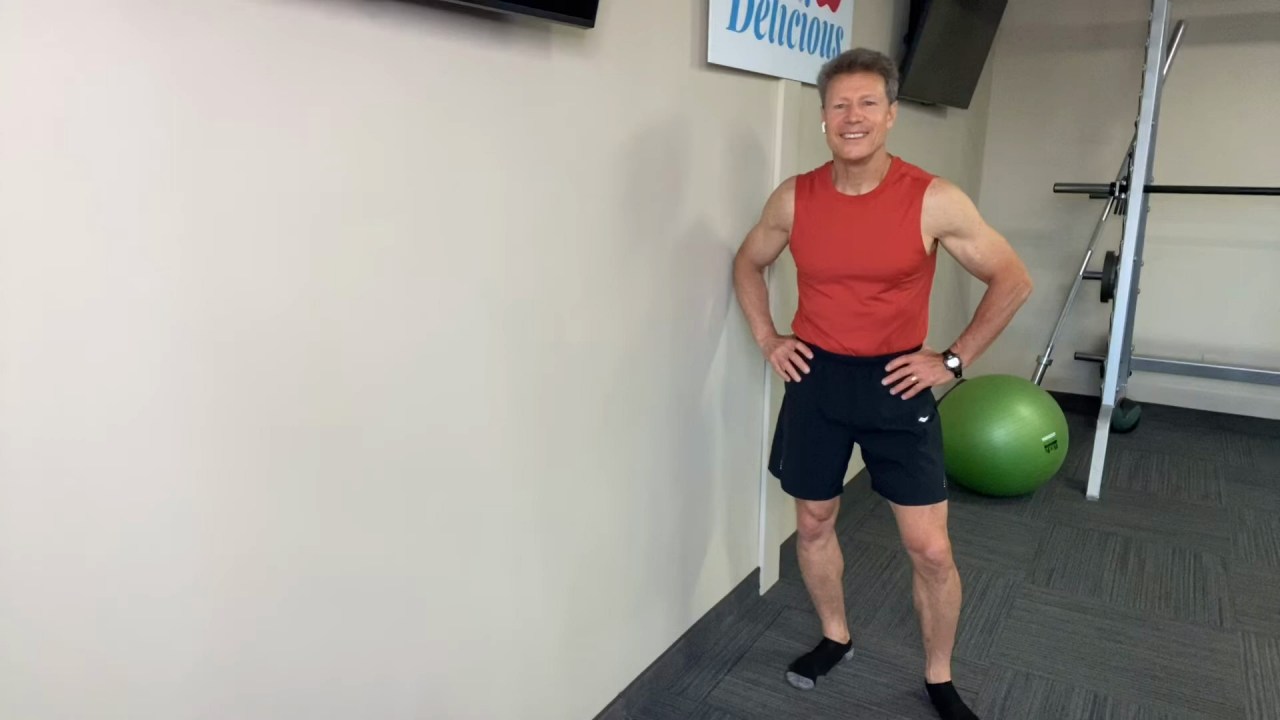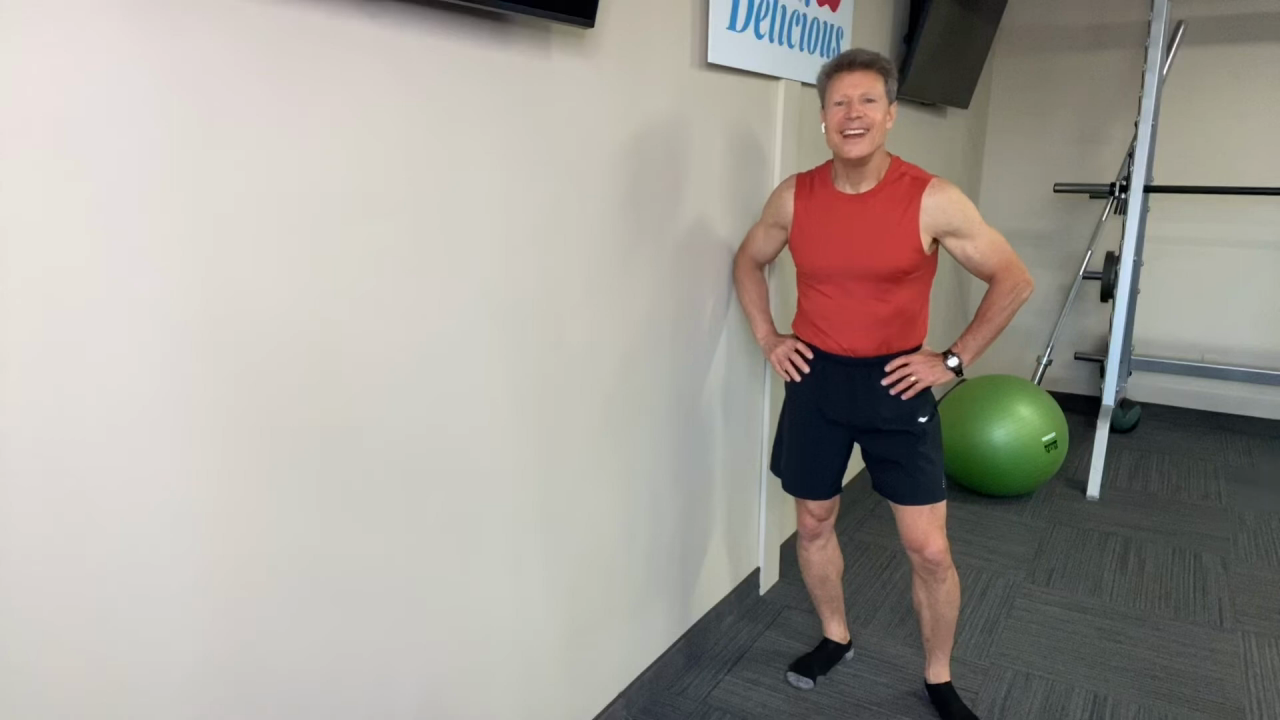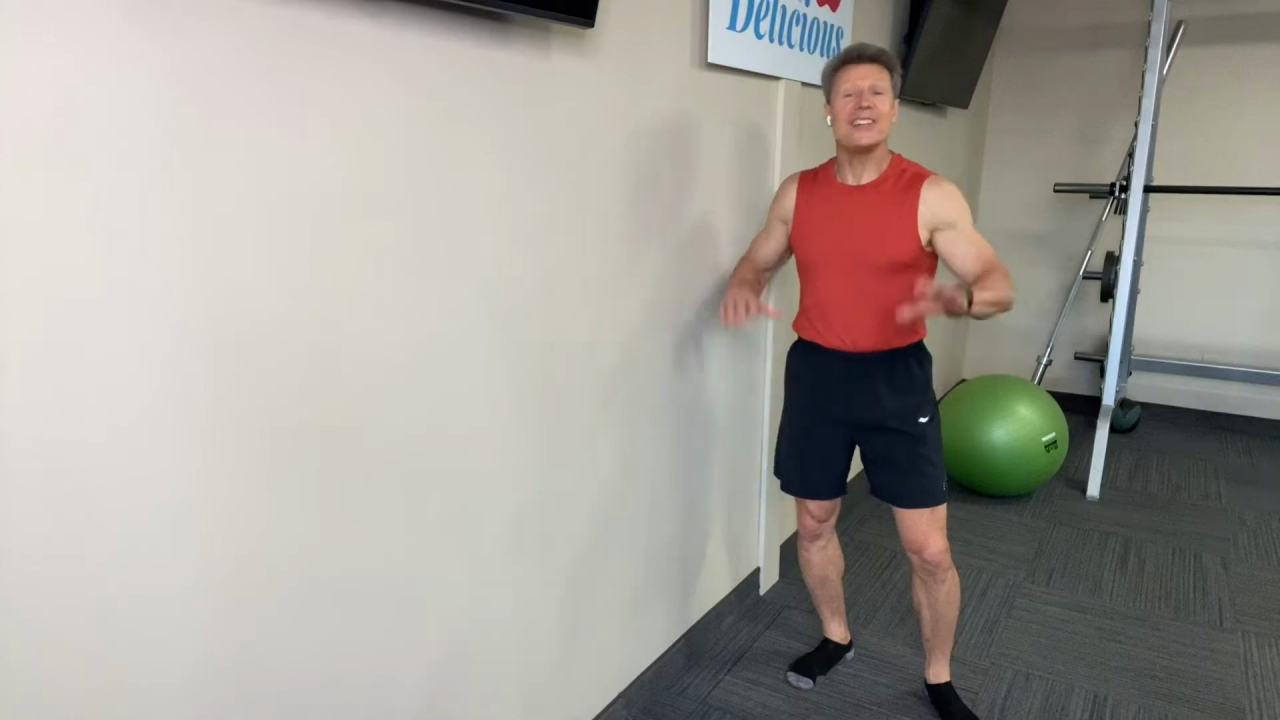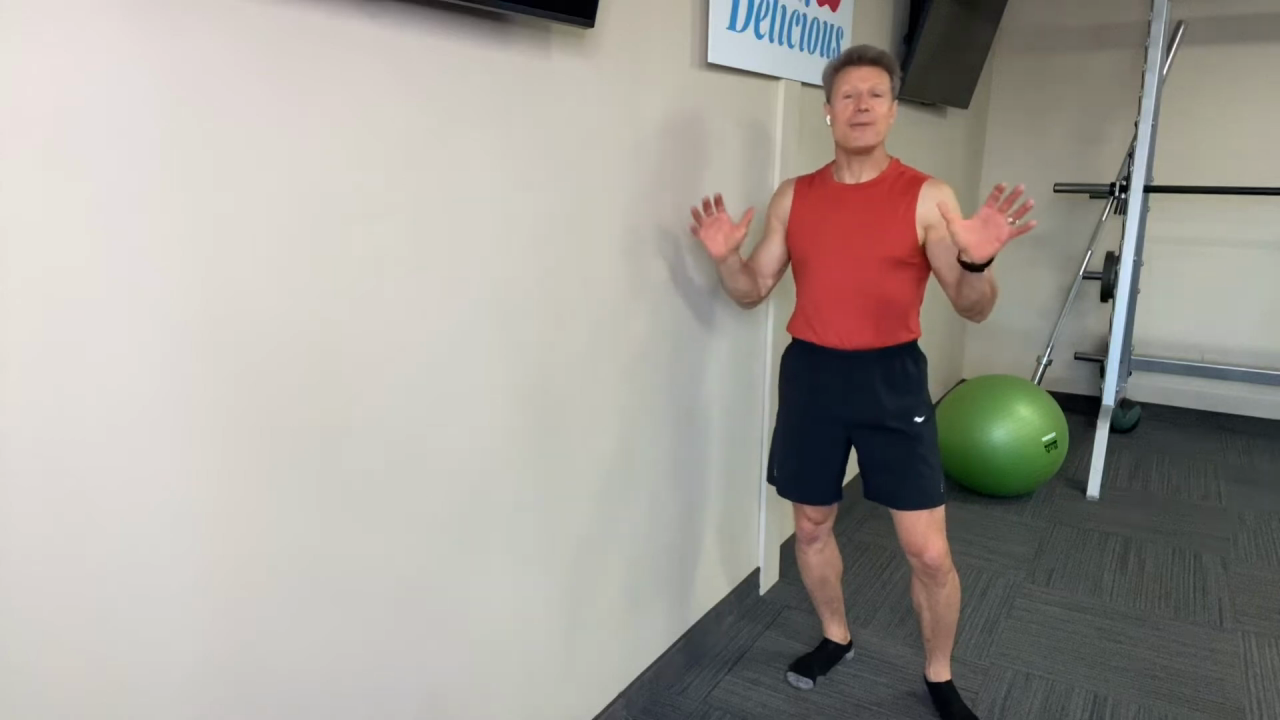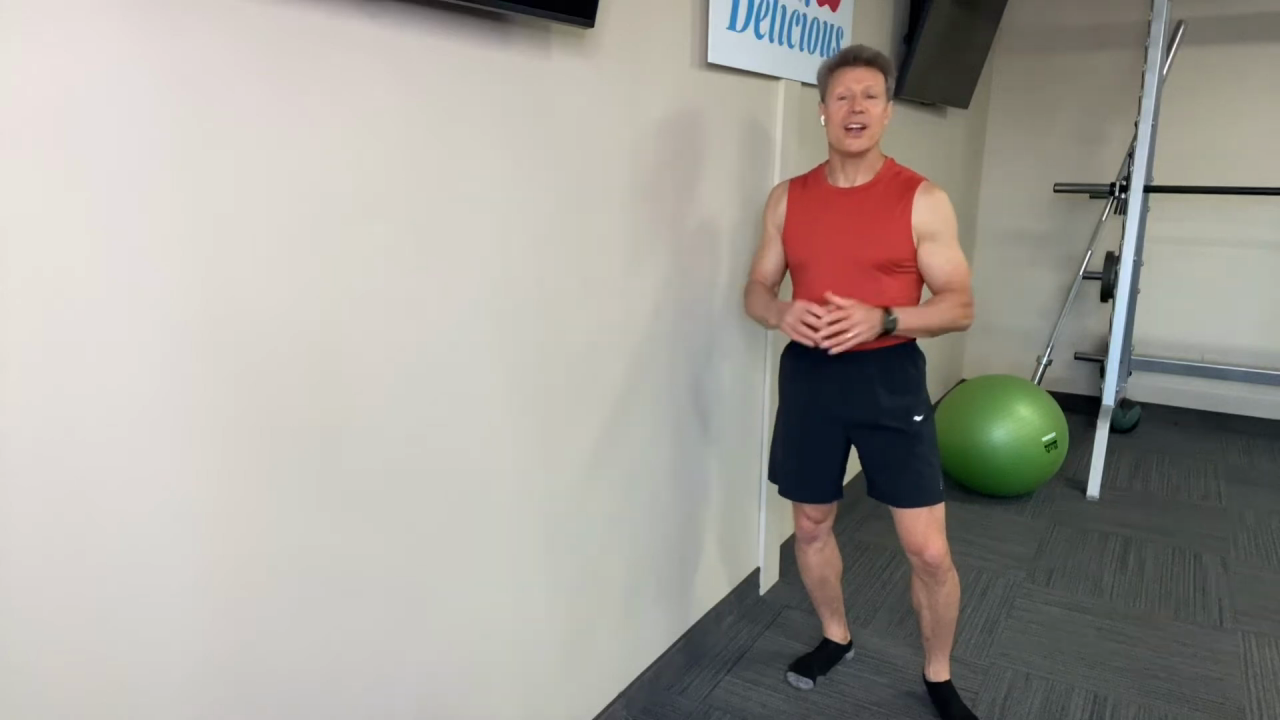
dt=0.3s
person 1, frame 1
left shoulder: (935, 200)
right shoulder: (793, 198)
left elbow: (1013, 281)
right elbow: (748, 263)
left wrist: (953, 359)
right wrist: (767, 338)
left hip: (896, 384)
right hip: (815, 378)
left knee: (931, 549)
right knee: (813, 522)
right ankle: (835, 637)
person 1, frame 2
left shoulder: (933, 200)
right shoulder: (793, 196)
left elbow: (1013, 280)
right elbow: (748, 261)
left wrist: (954, 359)
right wrist: (767, 337)
left hip: (896, 383)
right hip: (815, 378)
left knee: (928, 549)
right knee: (813, 522)
right ankle: (835, 637)
person 1, frame 3
left shoulder: (930, 193)
right shoulder: (797, 190)
left elbow: (1002, 290)
right elbow: (758, 263)
left wrist: (960, 297)
right wrist: (741, 291)
left hip: (896, 378)
right hip: (815, 372)
left knee: (928, 548)
right knee: (814, 522)
right ankle: (836, 636)
person 1, frame 4
left shoulder: (928, 196)
right shoulder: (793, 195)
left elbow: (975, 309)
right elbow: (752, 292)
left wrist: (978, 261)
right wrist: (725, 256)
left hip: (891, 378)
right hip: (810, 374)
left knee: (928, 552)
right knee: (811, 526)
right ankle: (836, 637)
person 1, frame 5
left shoulder: (923, 200)
right shoulder: (788, 198)
left elbow: (959, 306)
right elbow: (757, 289)
left wrist: (882, 320)
right wrist: (785, 316)
left hip: (890, 379)
right hip: (809, 376)
left knee: (929, 551)
right knee: (810, 526)
right ankle: (836, 637)
